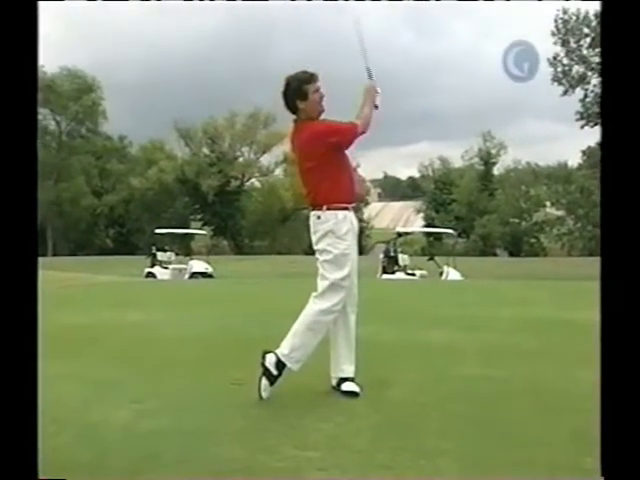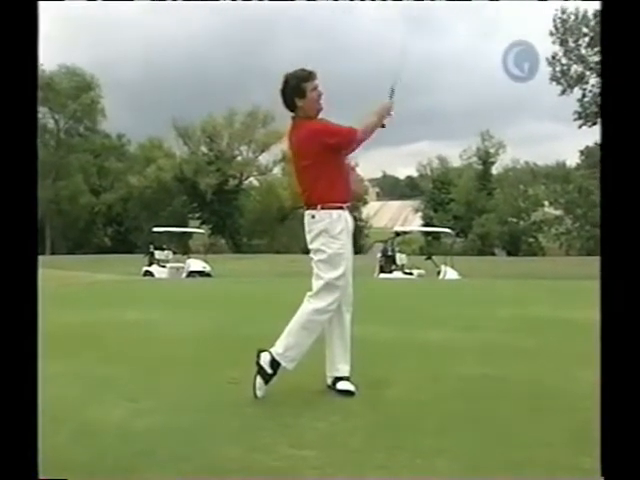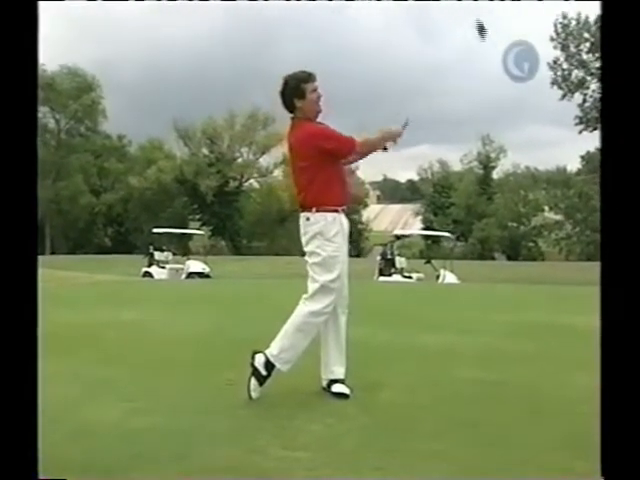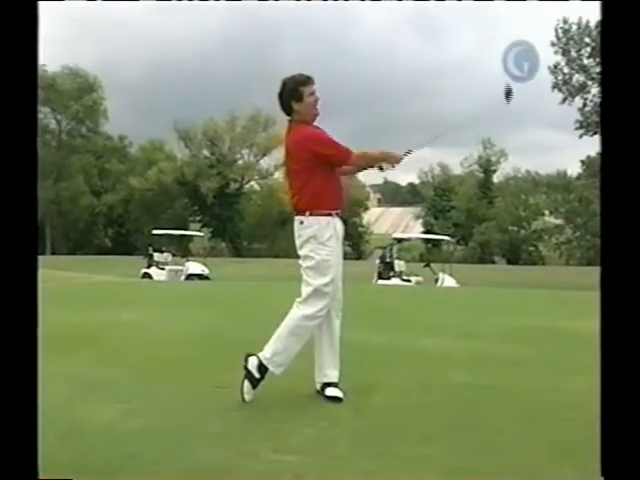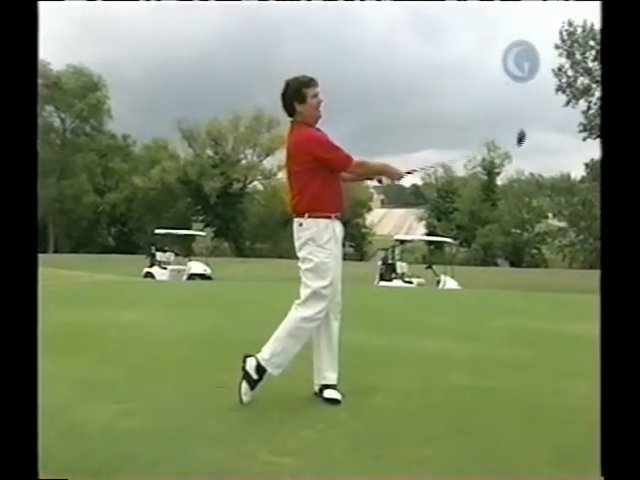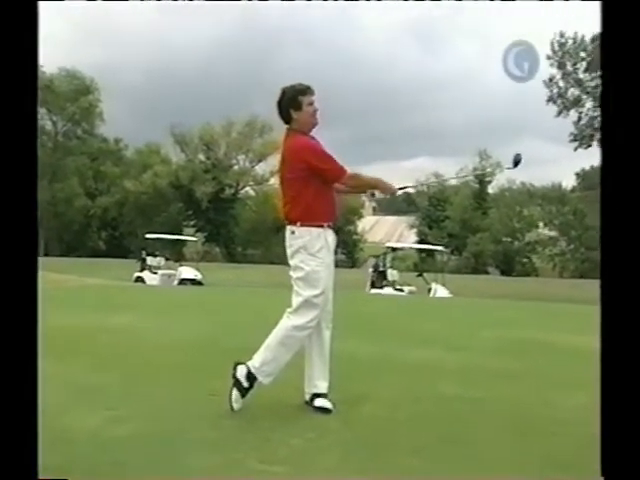
dt=0.2s
person 1, frame 1
left shoulder: (305, 132)
right shoulder: (319, 131)
left elbow: (349, 131)
right elbow: (360, 126)
right wrist: (368, 99)
left hip: (338, 218)
right hip: (334, 219)
left knee: (346, 299)
right knee: (330, 297)
left ankle: (342, 374)
right ankle: (279, 360)
person 1, frame 2
left shoulder: (304, 130)
right shoulder: (316, 131)
left elbow: (342, 148)
right elbow: (358, 136)
left wrist: (368, 132)
right wrist: (380, 115)
left hip: (333, 217)
right hip: (329, 218)
left knee: (341, 298)
right knee: (325, 296)
left ankle: (338, 372)
right ankle: (275, 359)
person 1, frame 3
left shoulder: (303, 132)
right shoulder: (313, 133)
left elbow: (341, 158)
right elbow: (358, 148)
left wrist: (377, 142)
right wrist: (386, 136)
left hip: (330, 220)
right hip: (324, 222)
left knee: (336, 301)
right knee: (320, 299)
left ankle: (333, 375)
right ankle: (269, 360)
person 1, frame 4
left shoulder: (302, 135)
right shoulder: (309, 137)
left elbow: (338, 167)
right elbow: (354, 159)
left wrist: (375, 161)
right wrist: (385, 156)
left hip: (325, 224)
right hip: (318, 226)
left knee: (330, 305)
right knee: (314, 303)
left ankle: (327, 377)
right ankle: (263, 363)
person 1, frame 5
left shoulder: (305, 137)
right shoulder: (310, 139)
left elbow: (338, 173)
right elbow: (354, 167)
left wrist: (375, 173)
right wrist: (385, 169)
left hip: (326, 227)
right hip: (317, 228)
left knee: (330, 307)
right knee: (313, 305)
left ankle: (325, 380)
right ankle: (261, 364)
person 1, frame 6
left shoulder: (300, 144)
right shoulder: (304, 147)
left elbow: (332, 184)
right elbow: (347, 179)
left wrist: (369, 188)
right wrist: (379, 184)
left hip: (319, 236)
right hip: (309, 237)
left knee: (321, 316)
right knee: (304, 314)
left ankle: (316, 389)
right ankle: (251, 372)
